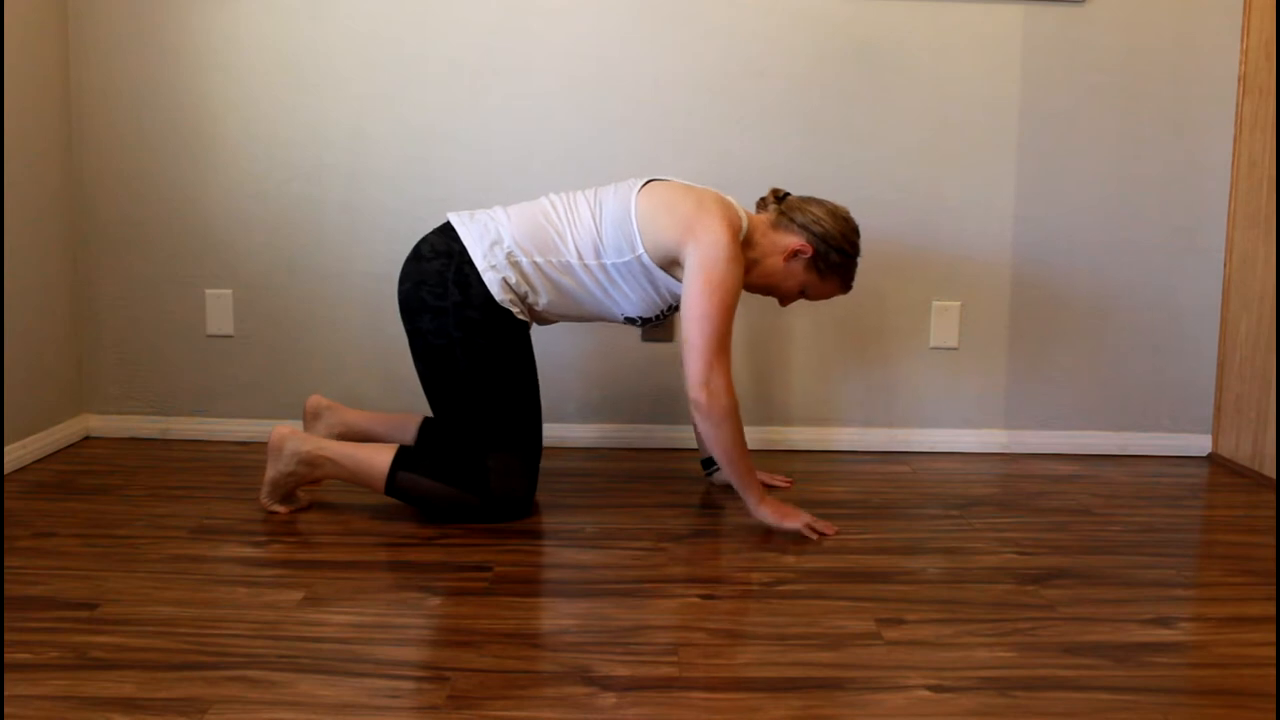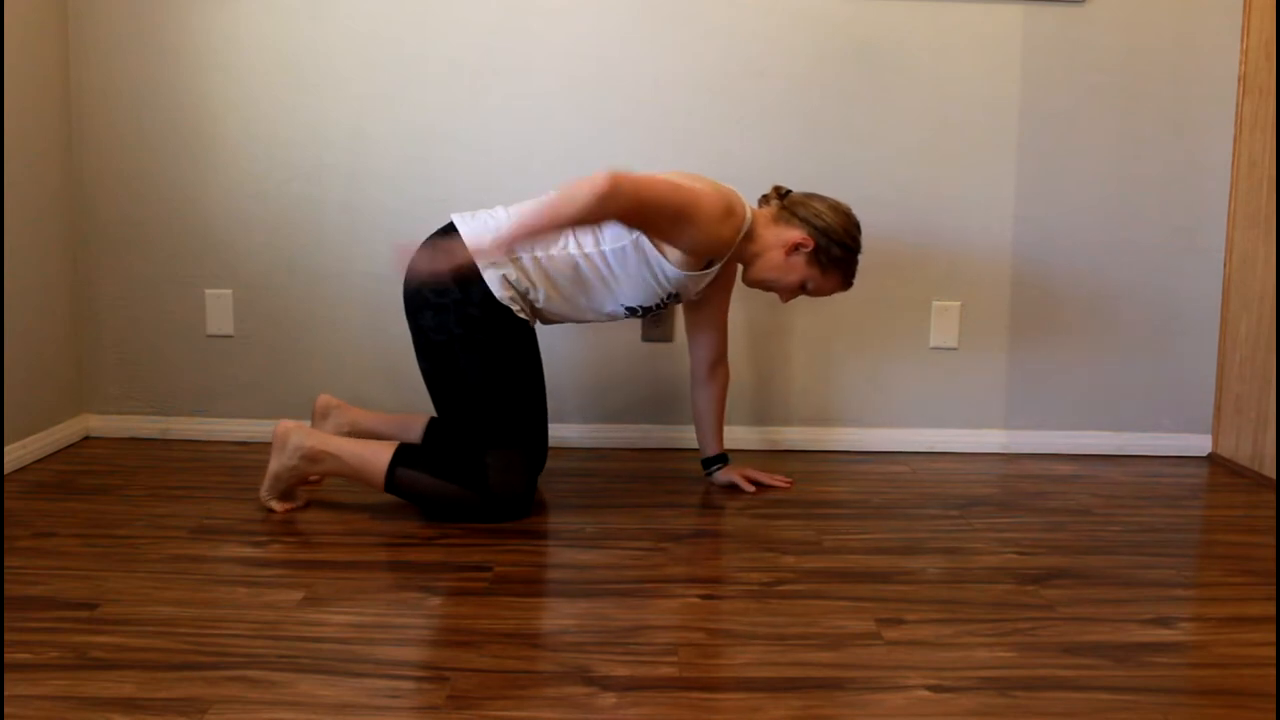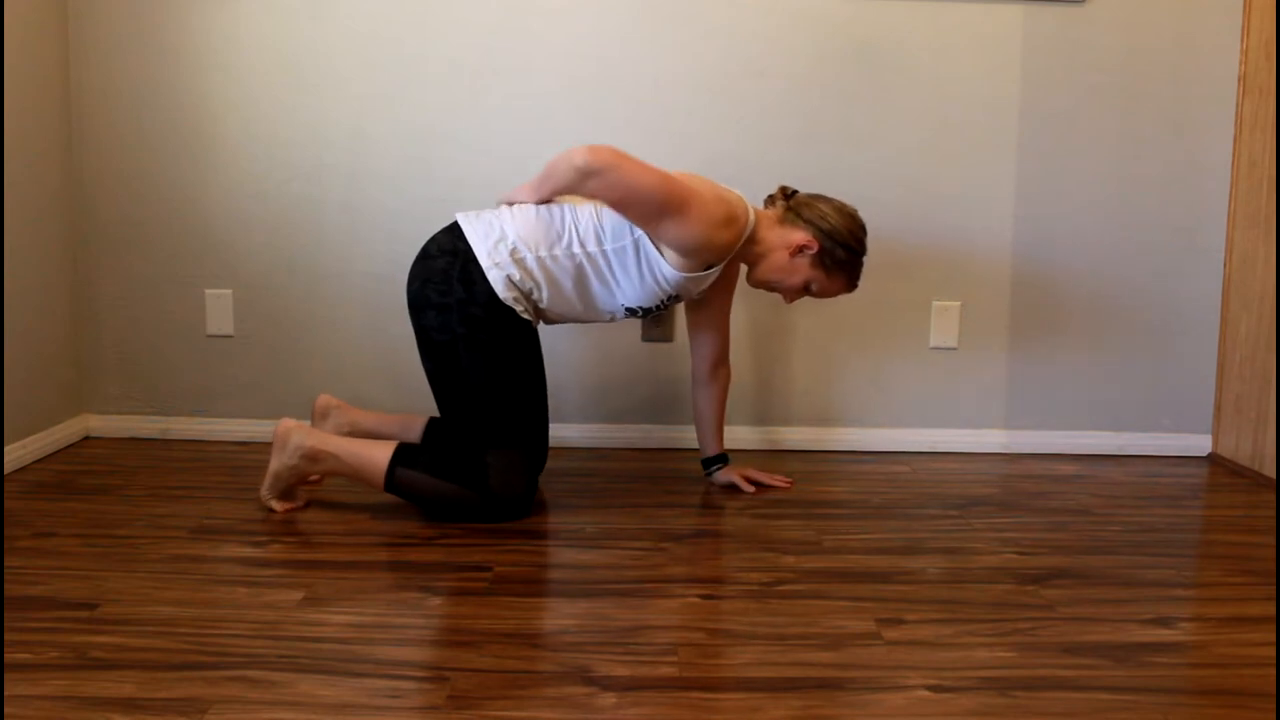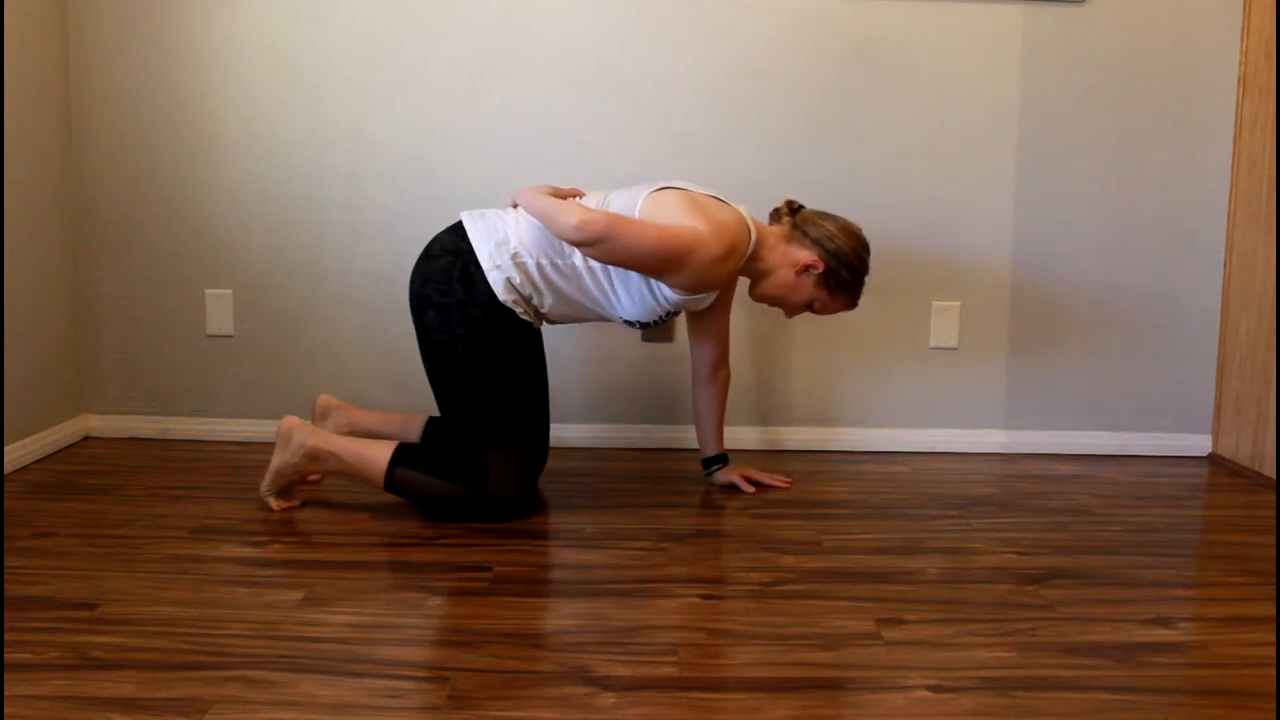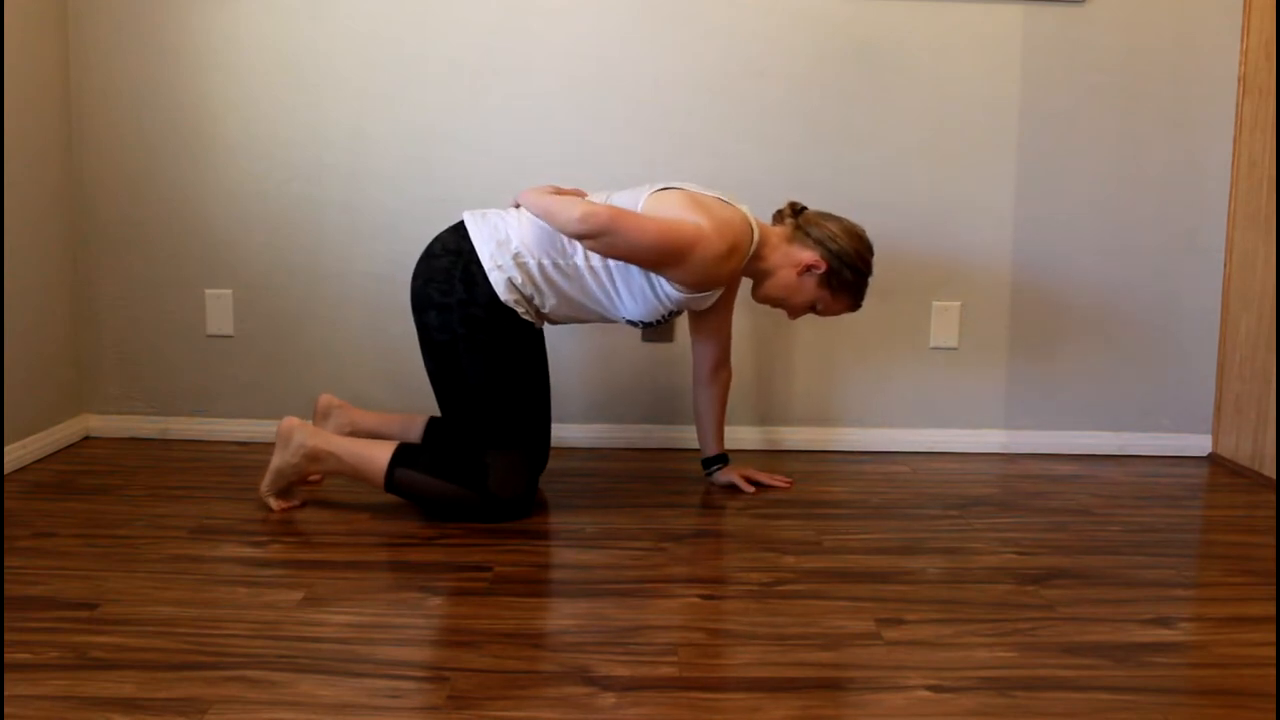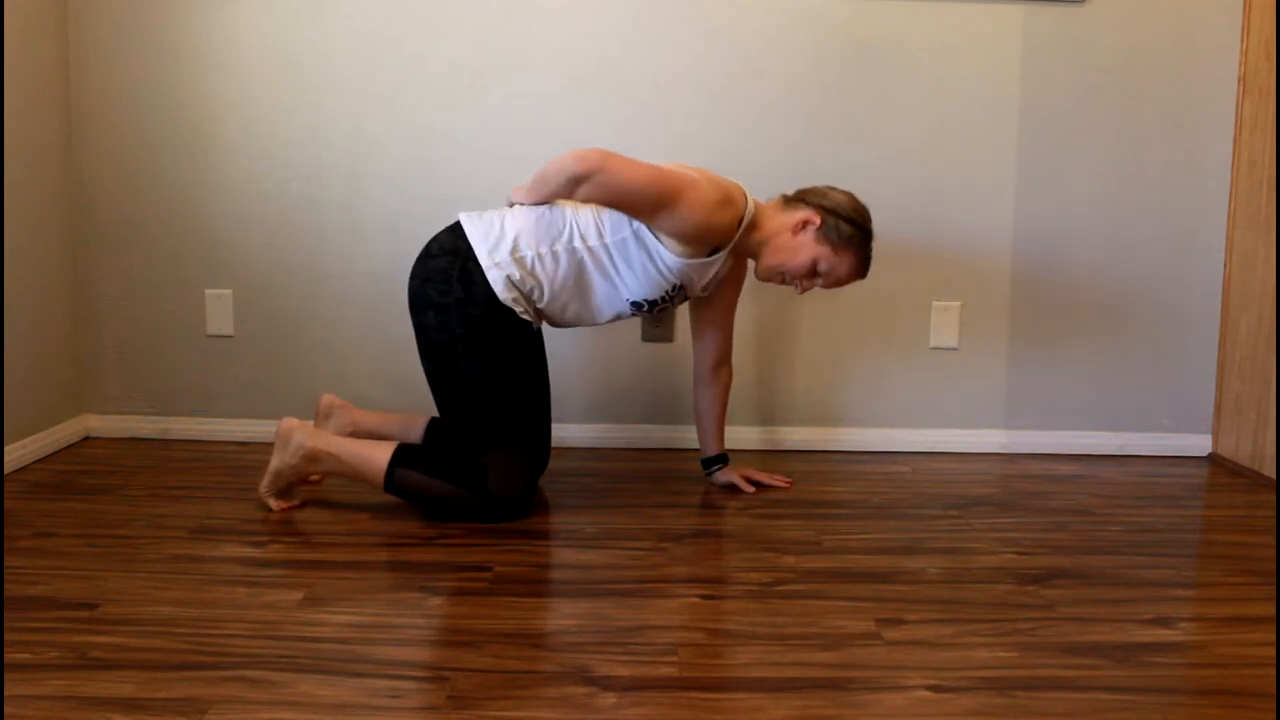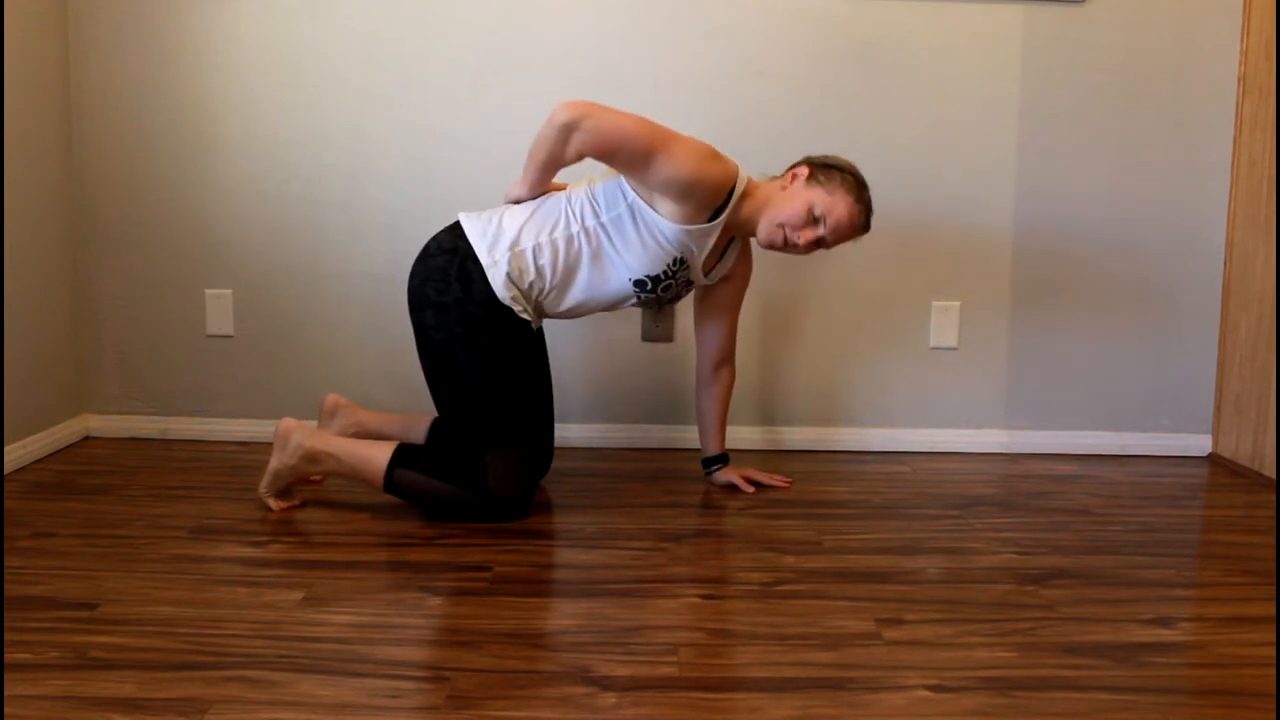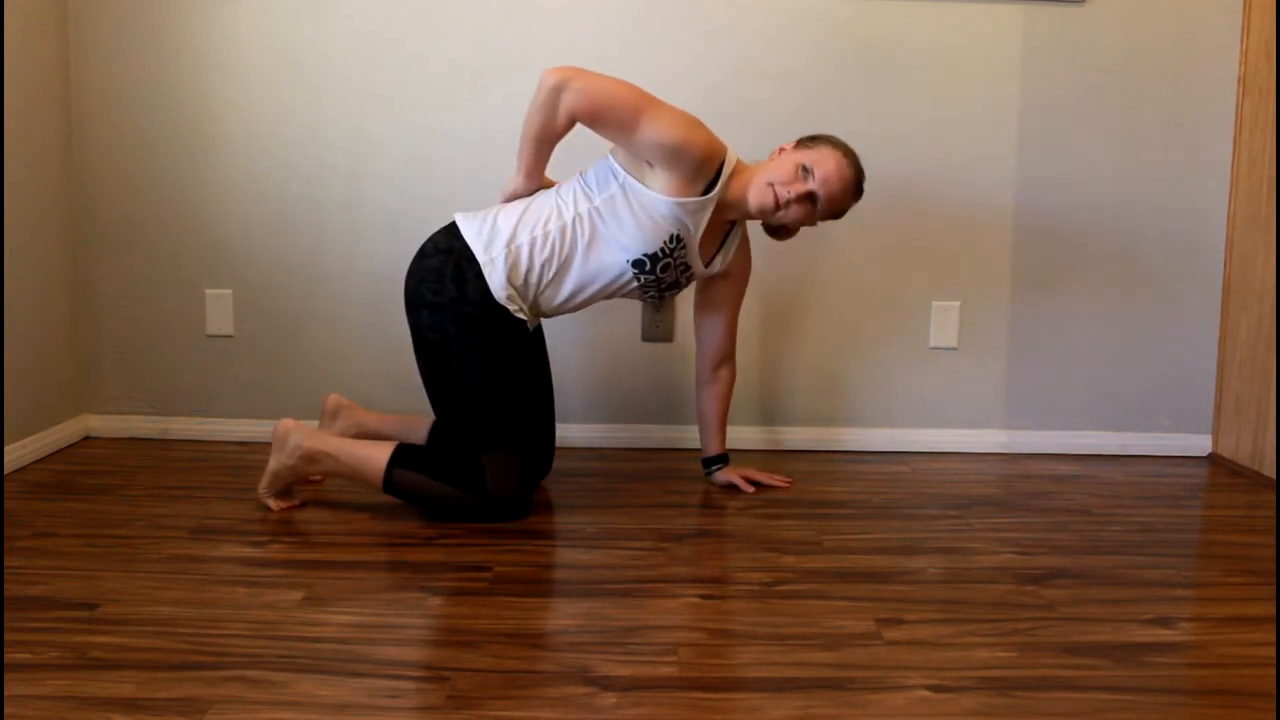
dt=0.4s
person 1, frame 1
left shoulder: (713, 239)
right shoulder: (717, 243)
left elbow: (705, 368)
right elbow: (706, 388)
left wrist: (721, 464)
right wrist: (756, 501)
left hip: (473, 281)
right hip: (456, 285)
left knee: (508, 451)
right knee: (503, 492)
left ankle: (339, 423)
right ankle: (310, 453)
person 1, frame 2
left shoulder: (721, 254)
right shoulder: (716, 221)
left elbow: (709, 363)
right elbow: (605, 190)
left wrist: (716, 461)
right wrist: (488, 248)
left hip: (488, 288)
right hip: (465, 285)
left knee: (520, 456)
right knee: (503, 492)
left ankle: (348, 422)
right ankle: (314, 451)
person 1, frame 3
left shoulder: (723, 256)
right shoulder: (712, 228)
left elbow: (710, 361)
right elbow: (592, 161)
left wrist: (716, 460)
right wrist: (531, 195)
left hip: (492, 288)
right hip: (465, 281)
left knee: (517, 455)
right knee: (504, 492)
left ankle: (347, 421)
right ankle: (312, 447)
person 1, frame 4
left shoulder: (723, 259)
right shoulder: (713, 250)
left elbow: (710, 363)
right elbow: (589, 229)
left wrist: (716, 460)
right wrist: (532, 199)
left hip: (496, 286)
right hip: (467, 282)
left knee: (517, 456)
right knee: (503, 492)
left ankle: (345, 421)
right ankle: (315, 445)
person 1, frame 5
left shoulder: (725, 265)
right shoulder: (718, 247)
left elbow: (712, 363)
right elbow: (591, 222)
left wrist: (716, 460)
right wrist: (534, 199)
left hip: (499, 289)
right hip: (468, 282)
left knee: (520, 456)
right knee: (504, 492)
left ankle: (347, 420)
right ankle: (315, 447)
person 1, frame 6
left shoulder: (730, 257)
right shoulder: (715, 212)
left elbow: (712, 362)
right elbow: (587, 167)
left wrist: (716, 460)
right wrist: (527, 197)
left hip: (500, 296)
right hip: (466, 281)
left knee: (523, 459)
right knee: (503, 493)
left ankle: (348, 422)
right ankle: (314, 447)
person 1, frame 7
left shoulder: (733, 259)
right shoulder: (704, 179)
left elbow: (716, 361)
right elbow: (575, 118)
left wrist: (716, 460)
right wrist: (528, 189)
left hip: (504, 302)
right hip: (465, 280)
left knee: (528, 460)
right knee: (502, 493)
left ankle: (352, 422)
right ankle: (314, 447)
person 1, frame 8
left shoulder: (730, 255)
right shoulder: (692, 156)
left elbow: (716, 361)
right elbow: (561, 85)
left wrist: (716, 459)
right wrist: (525, 181)
left hip: (505, 304)
right hip: (461, 279)
left knee: (530, 463)
right knee: (500, 494)
left ankle: (353, 422)
right ankle: (312, 448)
